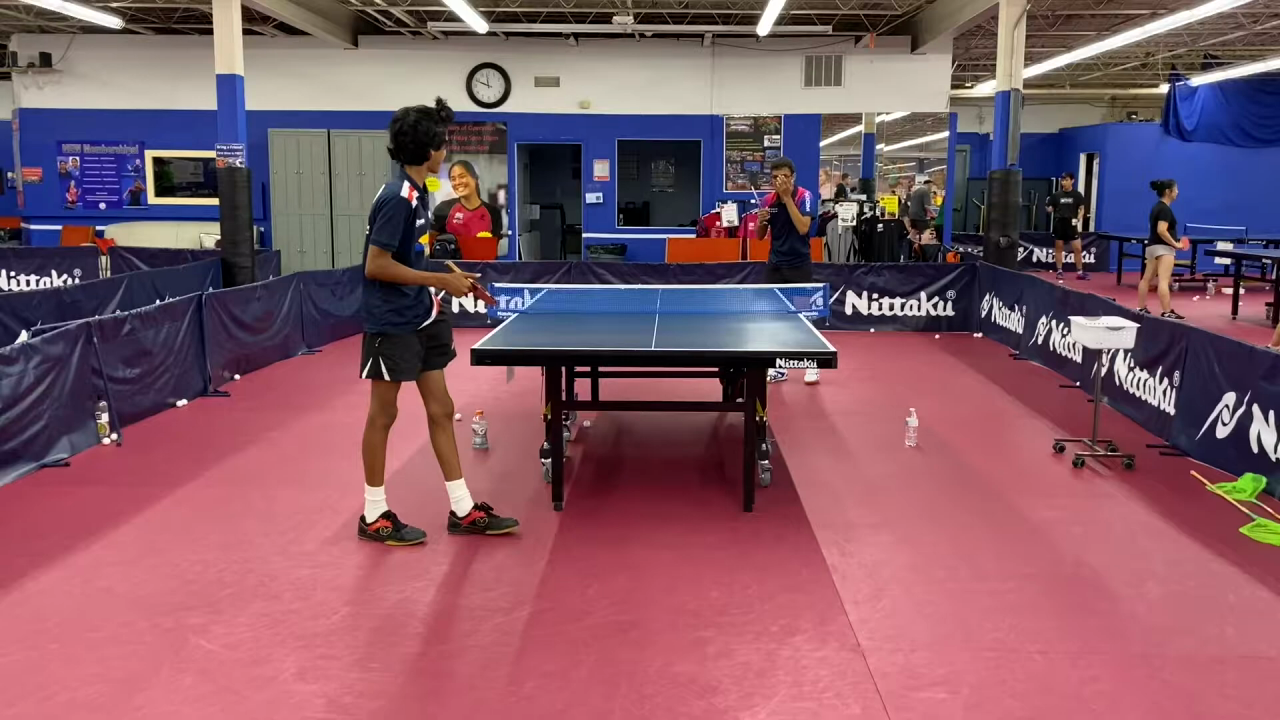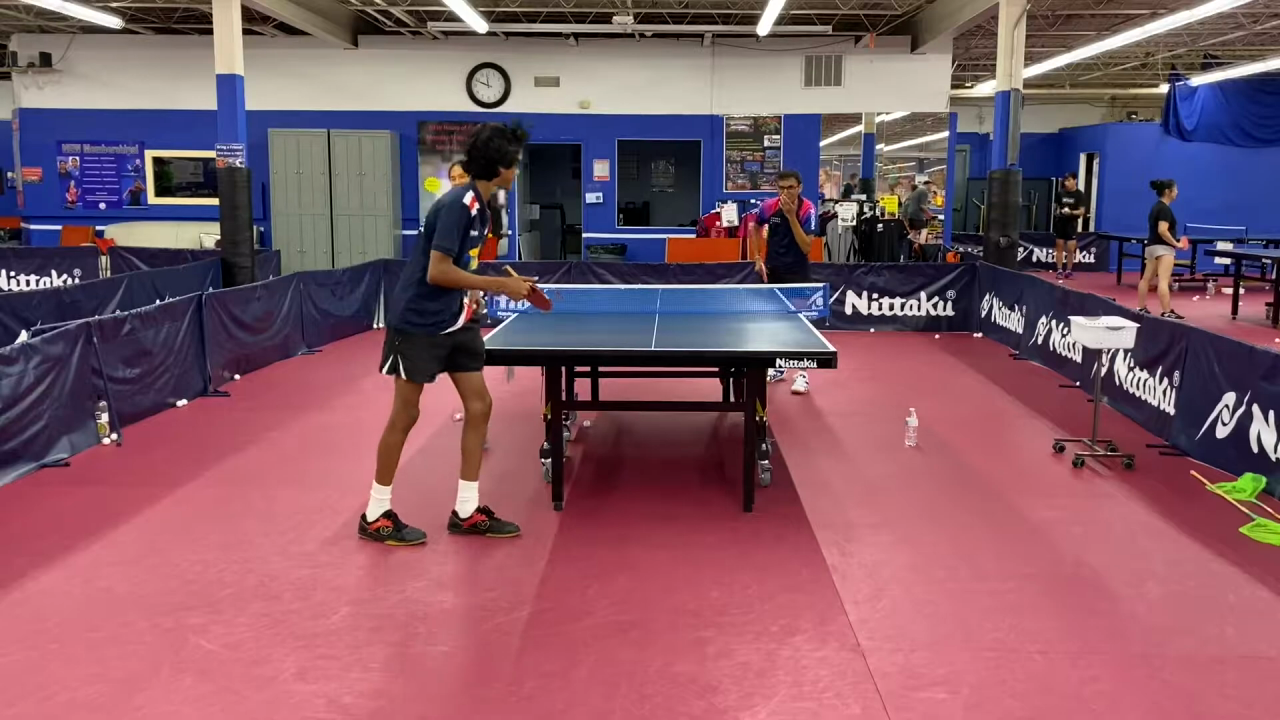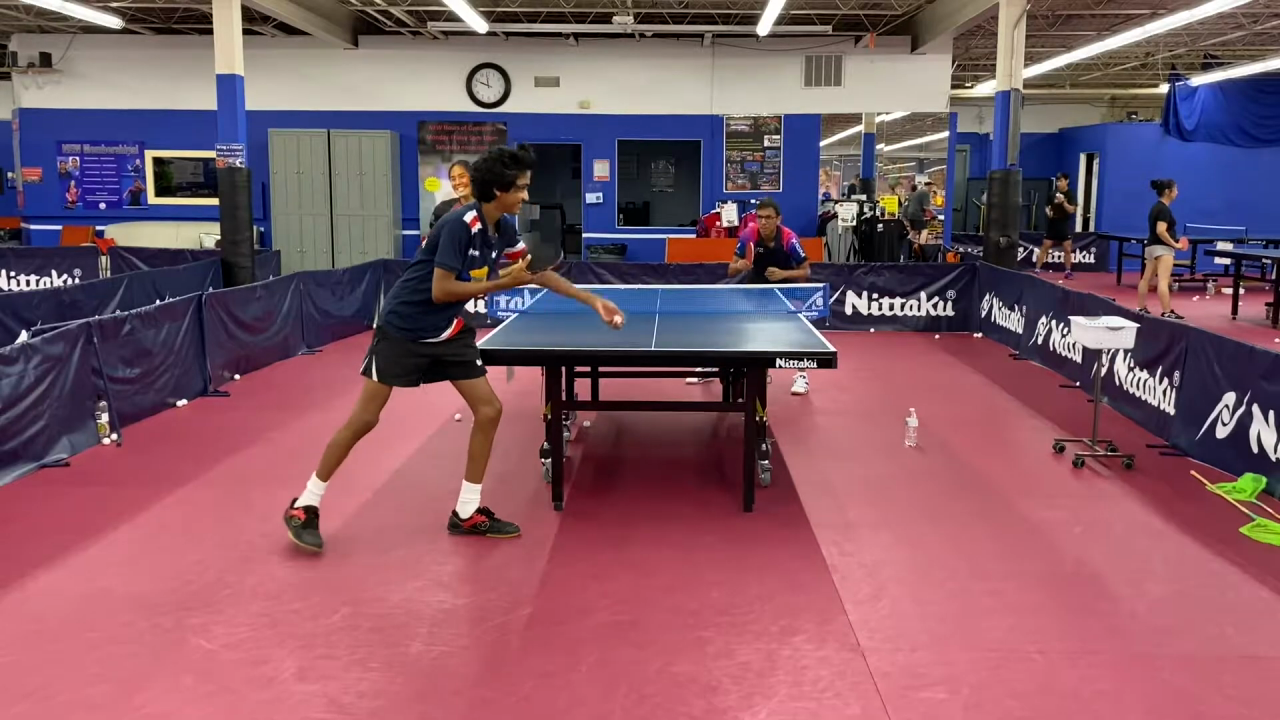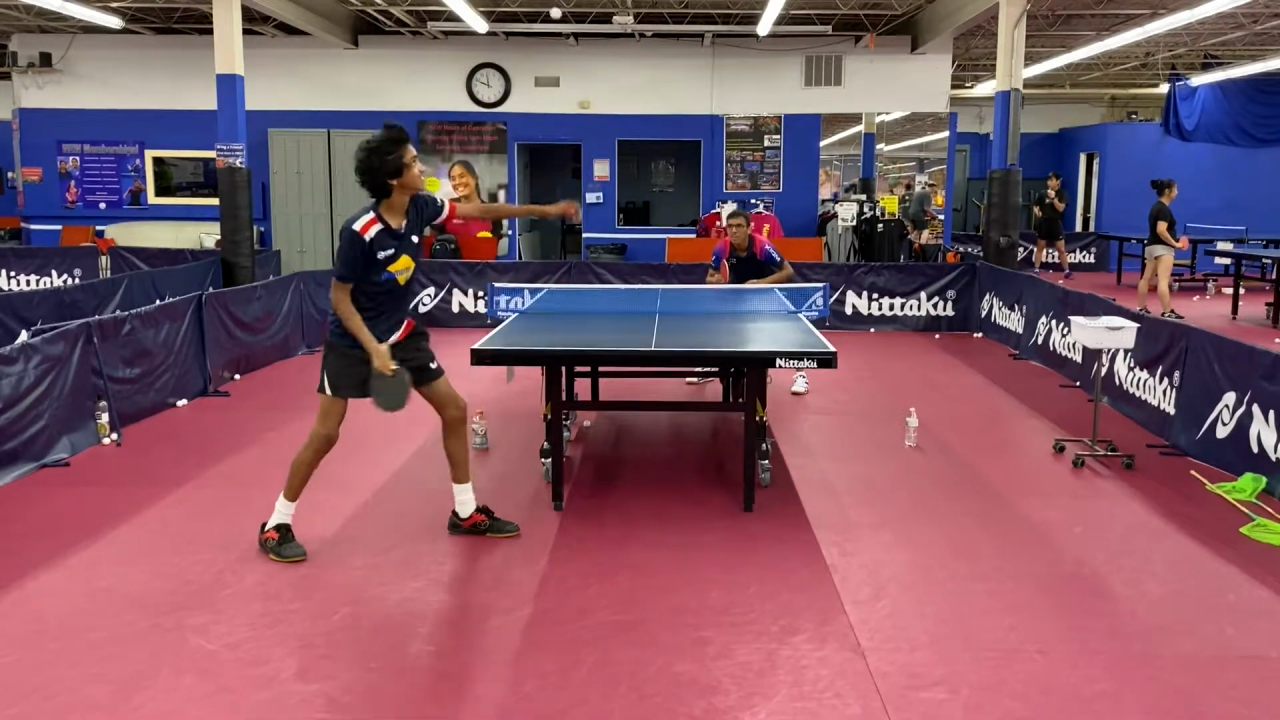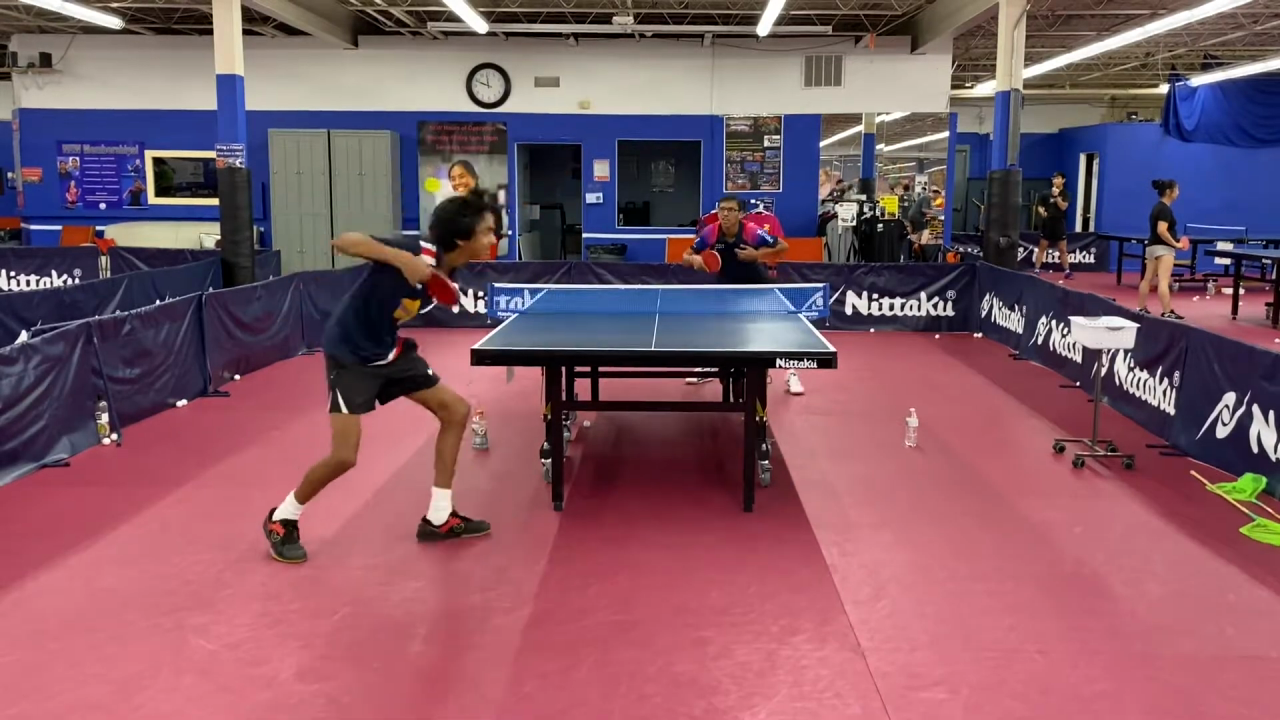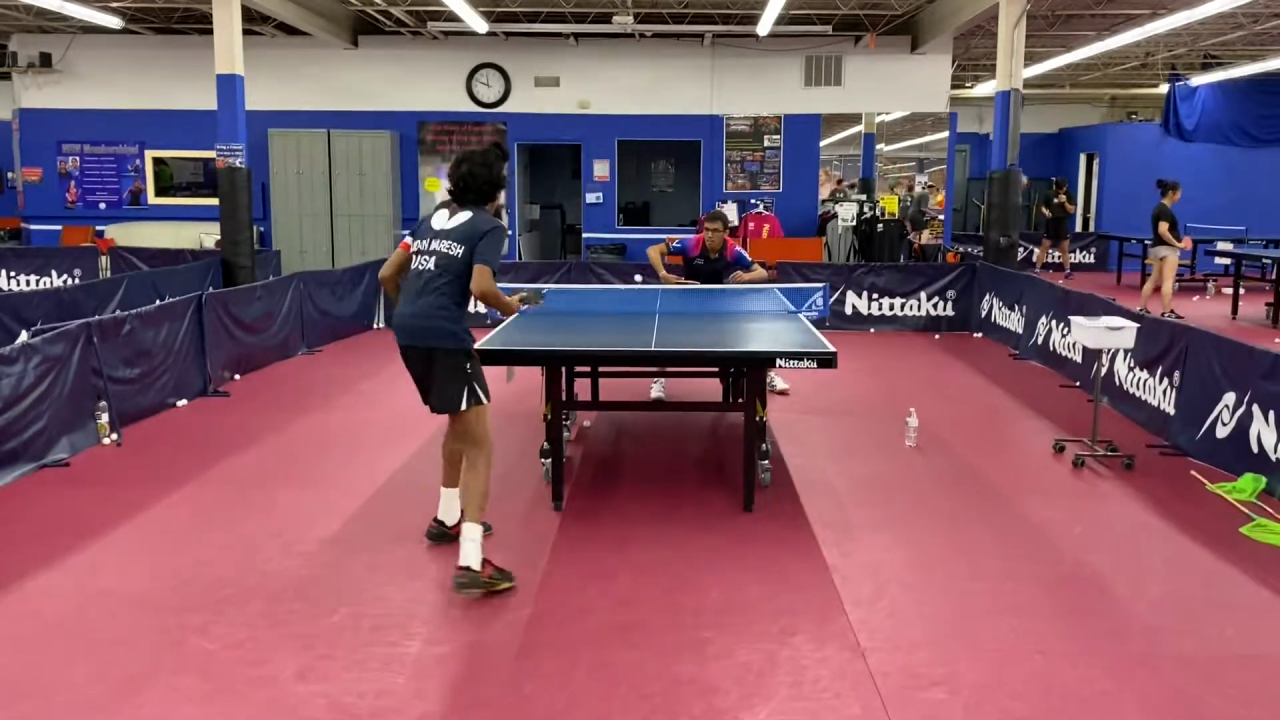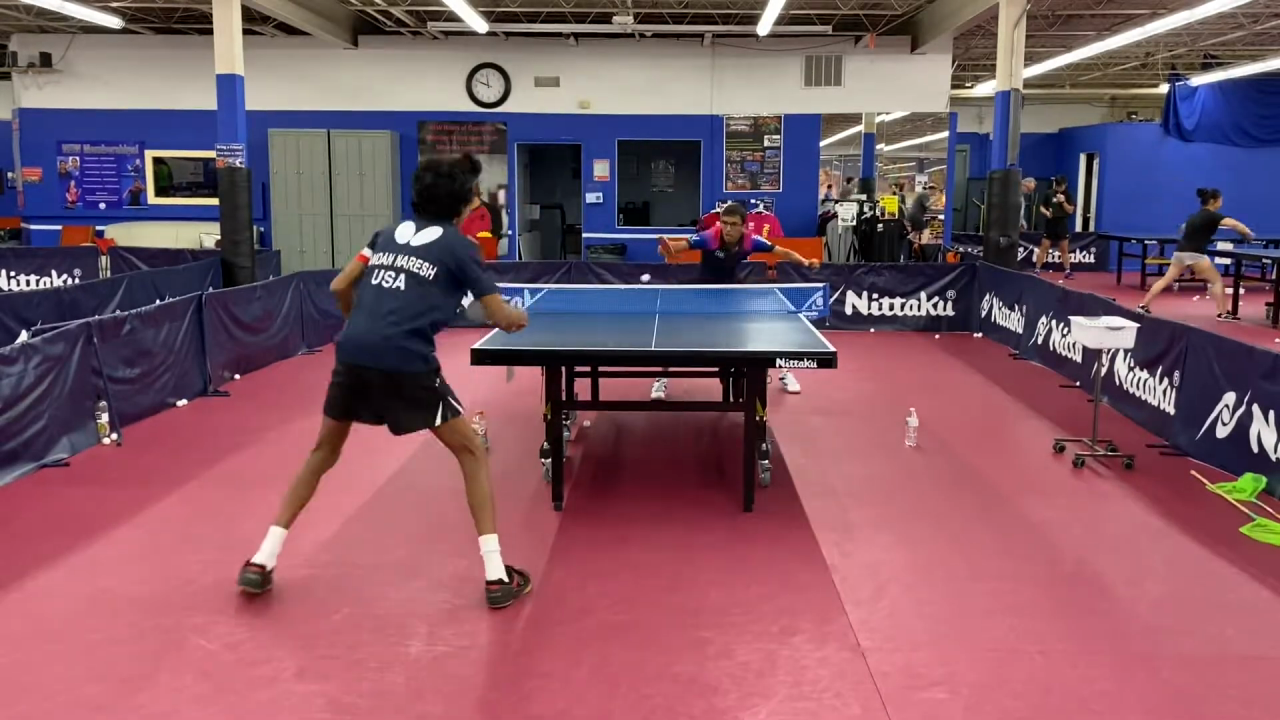
dt=0.5s
person 1, frame 1
left shoulder: (416, 192)
right shoulder: (397, 198)
right elbow: (376, 265)
left wrist: (443, 284)
right wrist: (441, 280)
left hip: (421, 320)
right hip: (391, 324)
left knee: (441, 410)
right knee: (383, 415)
left ankle: (463, 510)
right ankle: (374, 516)
person 1, frame 2
left shoulder: (477, 204)
right shoulder: (457, 206)
right elbow: (437, 272)
left wrist: (504, 286)
right wrist: (499, 285)
left hip: (453, 321)
right hip: (417, 322)
left knee: (479, 407)
right knee: (405, 415)
left ankle: (467, 511)
right ankle: (376, 514)
person 1, frame 3
left shoulder: (501, 228)
right shoulder: (459, 226)
left elbow: (538, 272)
right elbow: (440, 291)
left wrist: (591, 299)
right wrist: (499, 284)
left hip: (449, 333)
right hip: (404, 330)
left knee: (489, 411)
right knee: (364, 419)
left ankle: (467, 512)
right ankle: (306, 506)
person 1, frame 4
left shoulder: (420, 207)
right shoulder: (358, 232)
left elbow: (479, 211)
right elbow: (340, 297)
left wrist: (544, 210)
right wrist: (371, 348)
left hip: (400, 333)
right hip: (352, 341)
left knee: (455, 411)
right knee: (325, 433)
left ankle: (466, 512)
right ankle: (277, 524)
person 1, frame 5
left shoulder: (447, 263)
right shoulder: (416, 252)
right elbow: (345, 241)
right wrist: (395, 259)
left hip: (388, 349)
right hip: (351, 352)
left knee: (456, 411)
right knee: (343, 456)
left ankle: (438, 517)
right ankle: (282, 521)
person 1, frame 6
left shoulder: (430, 220)
right shoulder: (489, 227)
left elbow: (387, 275)
right elbow: (480, 286)
right wrist: (507, 305)
left hip: (408, 333)
right hip: (444, 337)
left knee: (464, 419)
right knee: (479, 443)
left ankle: (448, 517)
right ankle: (471, 562)
person 1, frame 7
left shoulder: (389, 235)
right shoulder: (459, 247)
left elbow: (340, 286)
right elbow: (508, 320)
right wrist: (517, 315)
left hip: (354, 352)
right hip: (406, 362)
left knee: (324, 452)
right knee: (473, 453)
left ankle: (262, 561)
right ankle: (496, 574)
person 2, frame 1
left shoulder: (804, 196)
right shoulder: (768, 200)
left elbow: (803, 228)
right elbow: (761, 235)
left wrist: (787, 198)
right wrist: (761, 223)
left hip: (800, 266)
right hip: (776, 265)
right ankle: (779, 366)
person 2, frame 2
left shoulder: (808, 210)
right shoulder: (769, 206)
left elbow: (807, 247)
right elbow: (756, 227)
left wrist: (791, 216)
right wrist: (758, 257)
left hip: (797, 272)
right hip: (772, 270)
left ankle: (801, 373)
right ankle: (778, 366)
person 2, frame 3
left shoulder: (789, 239)
right shoulder: (748, 235)
left elbow: (806, 272)
right elbow: (732, 267)
left wrist: (782, 274)
right wrist: (739, 266)
left hip: (783, 284)
right hip: (754, 283)
left ankle: (801, 375)
right ankle: (711, 366)
person 2, frame 4
left shoulder: (762, 246)
right shoulder: (722, 248)
left elbow: (789, 272)
right elbow: (709, 279)
left wrist: (762, 282)
right wrist: (716, 281)
left ankle: (800, 375)
right ankle: (710, 366)
person 2, frame 5
left shoulder: (754, 232)
right shoulder: (710, 233)
left elbow: (783, 247)
right elbow: (686, 256)
left wrist: (759, 254)
right wrist: (694, 259)
left hip: (756, 283)
right hip: (727, 283)
left ankle: (790, 374)
right ankle: (707, 367)
person 2, frame 6
left shoulder: (733, 250)
right shoulder: (691, 244)
left elbow: (762, 274)
right elbow: (653, 250)
left wrist: (746, 277)
right wrist: (663, 274)
left ankle: (768, 376)
right ankle: (659, 380)
person 2, frame 7
left shoulder: (751, 241)
right shoulder: (709, 237)
left elbow: (782, 252)
right elbow: (677, 247)
left wrist: (805, 262)
right wrist: (668, 247)
left ankle: (784, 374)
right ankle: (664, 378)
